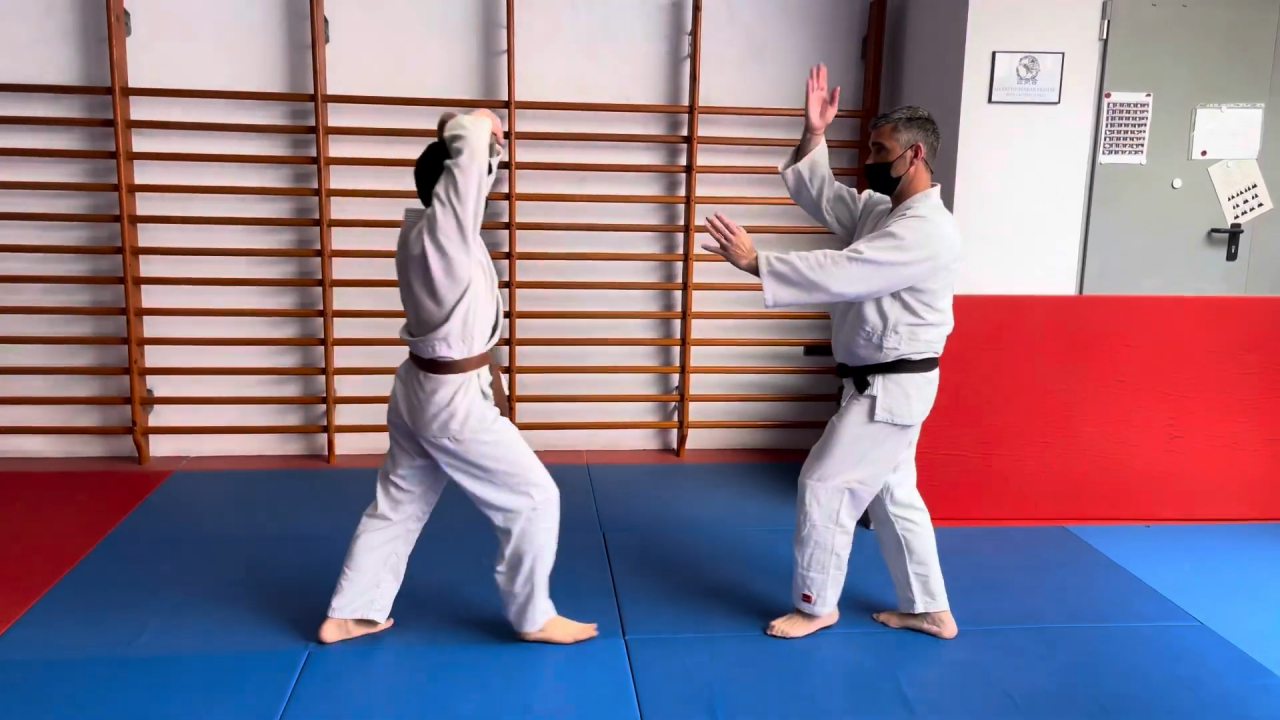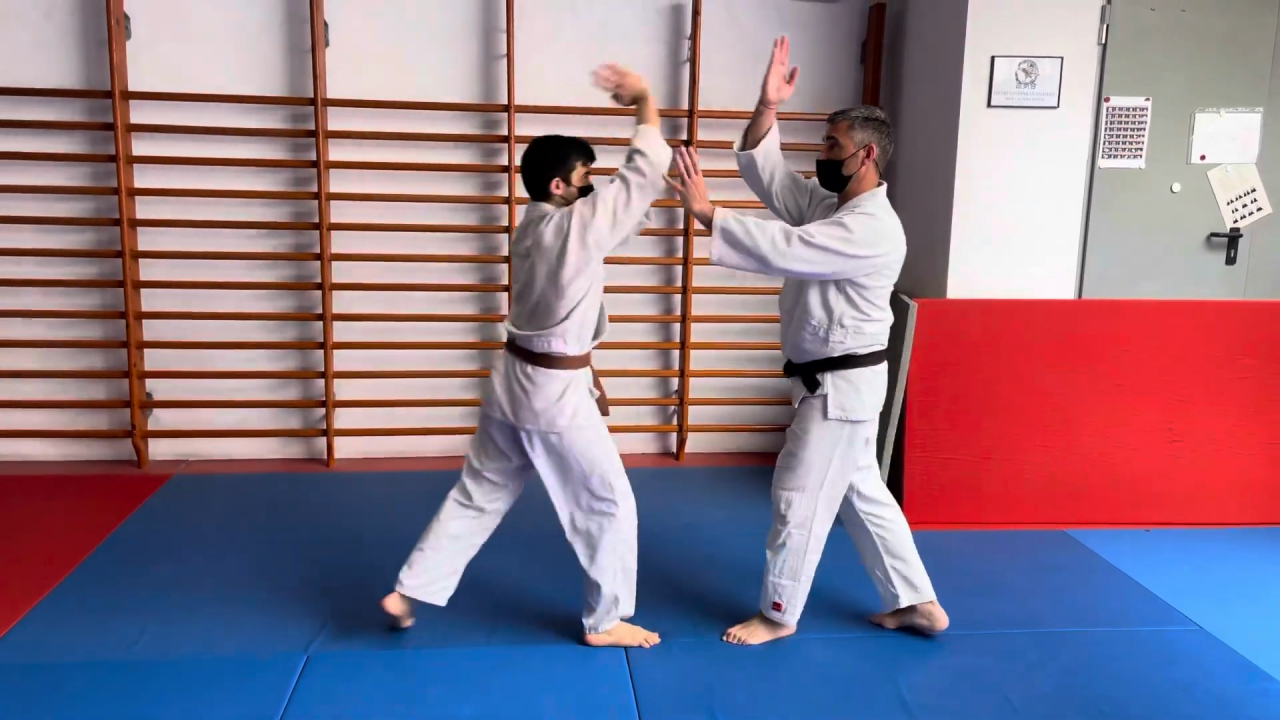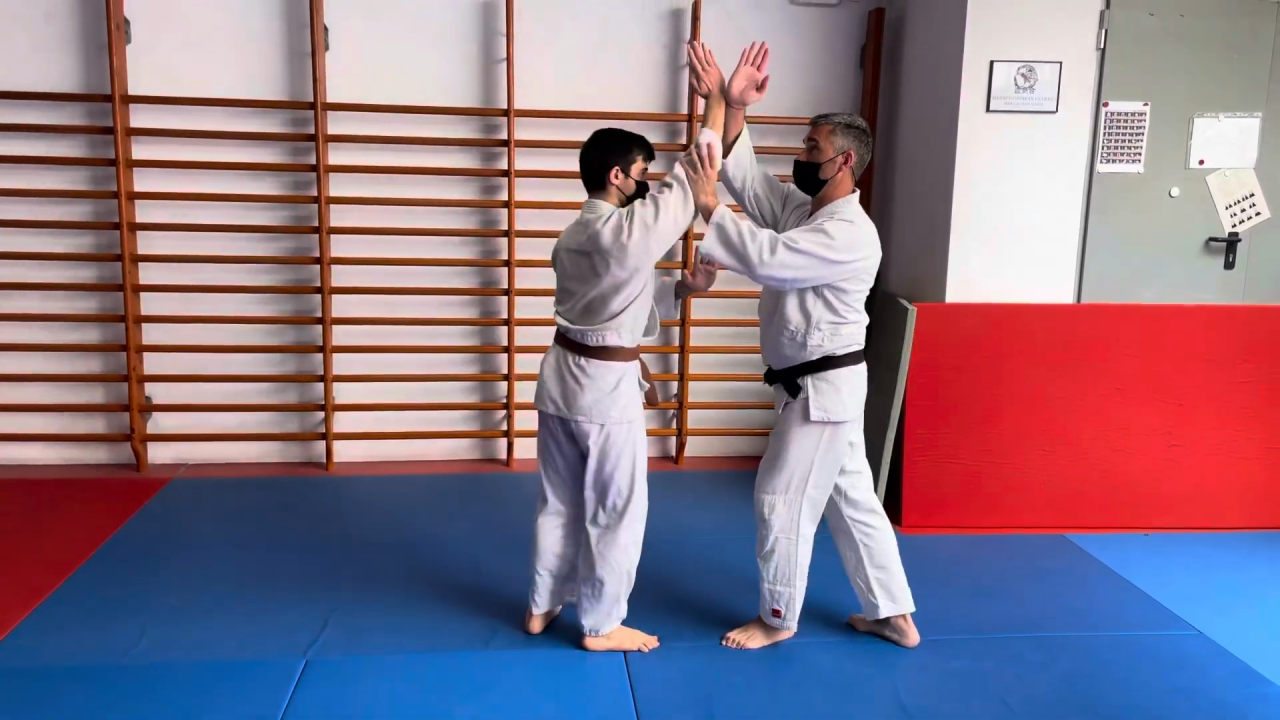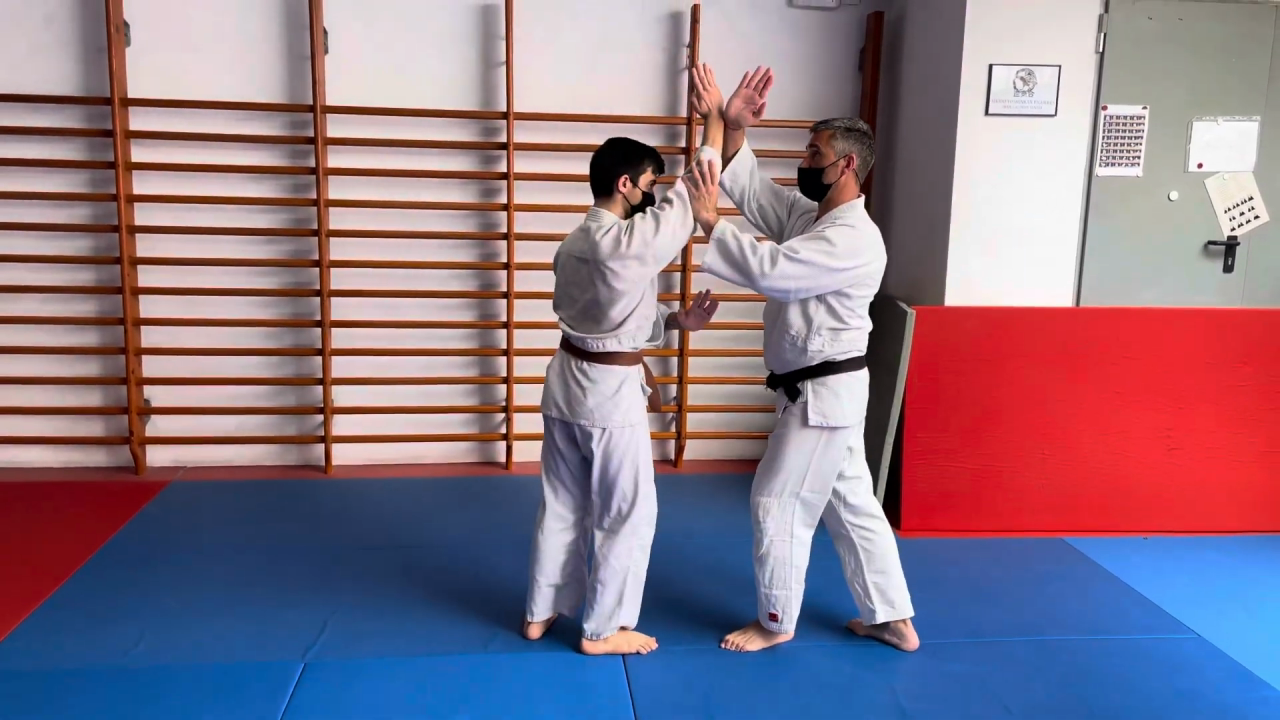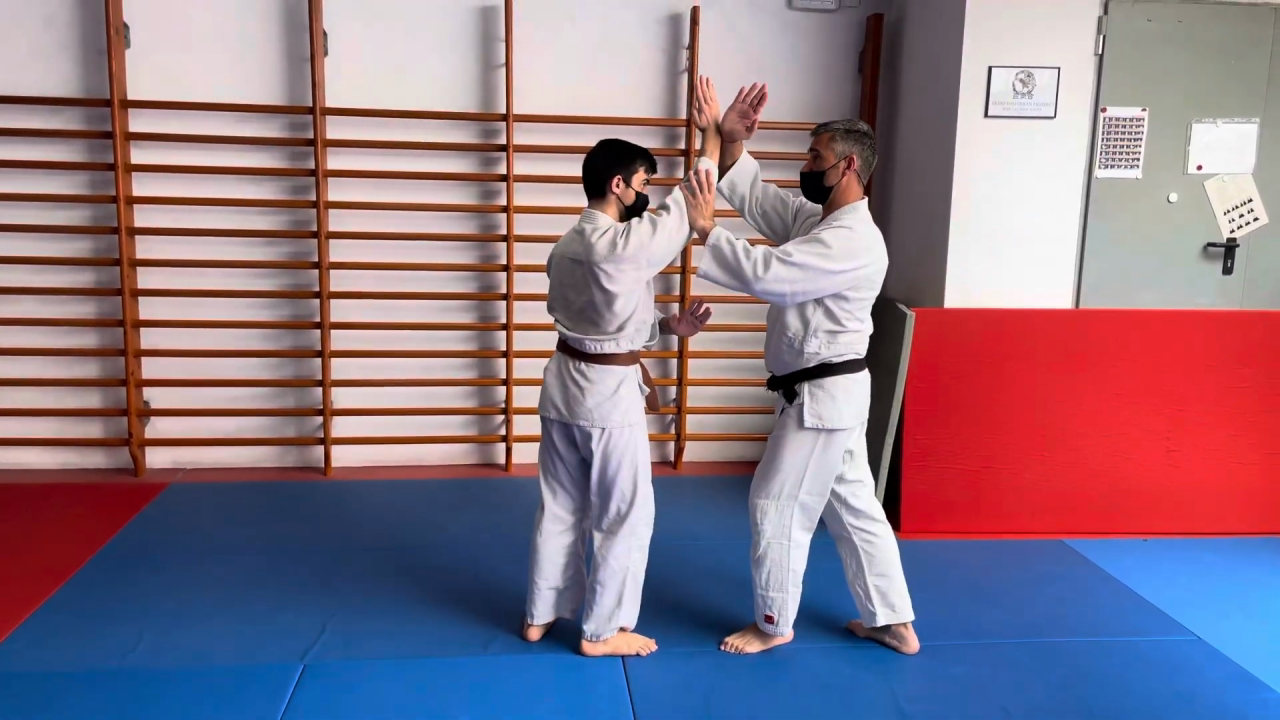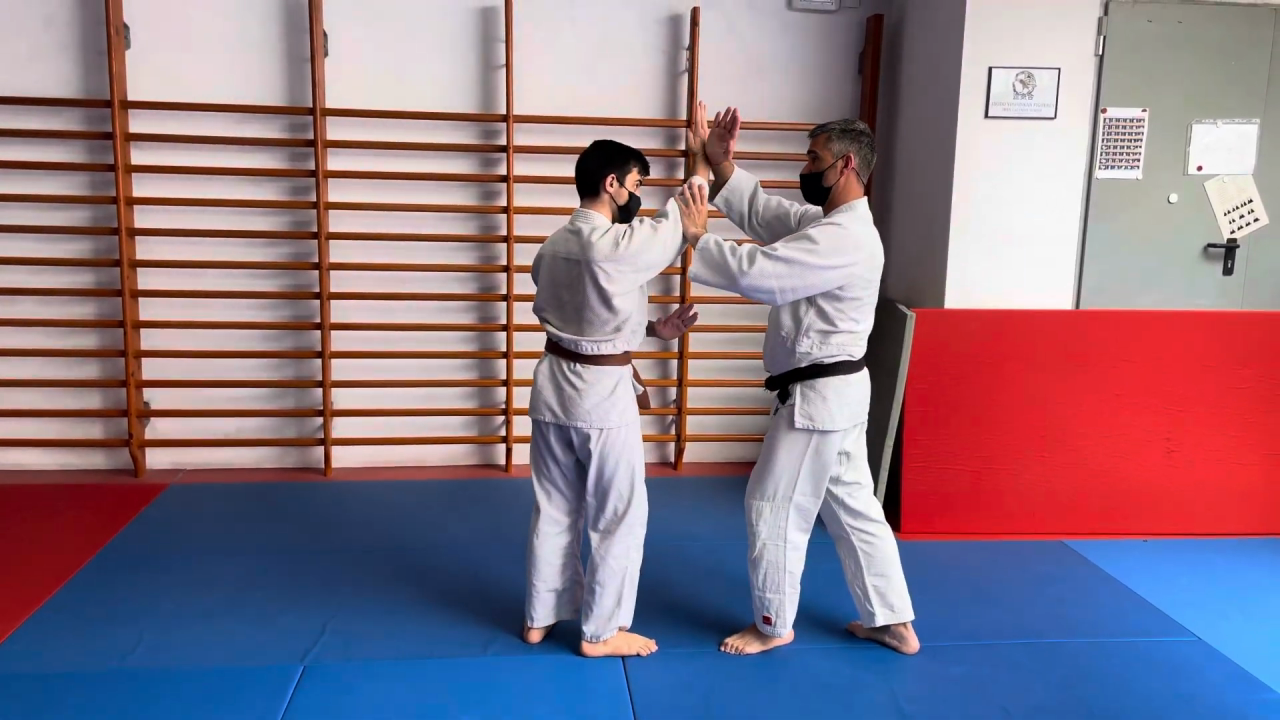
dt=0.3s
person 1, frame 1
left shoulder: (927, 231)
right shoulder: (879, 210)
left elbow: (838, 274)
right elbow: (814, 192)
left wrist: (754, 262)
right wrist: (815, 130)
left hip: (893, 388)
right hip: (880, 384)
left knee: (824, 486)
right knee: (893, 495)
left ankle: (815, 604)
right ankle: (930, 609)
person 1, frame 2
left shoulder: (872, 229)
right shoulder: (827, 203)
left elbow: (783, 249)
right elbow: (765, 172)
left wrist: (708, 216)
right wrist: (768, 106)
left hip: (840, 385)
right hip: (835, 381)
left knee: (799, 498)
right knee: (862, 492)
left ankle: (778, 614)
right ankle: (917, 603)
person 1, frame 3
left shoulder: (851, 233)
right shoulder: (800, 208)
left elbow: (768, 259)
right elbow: (743, 176)
left wrist: (709, 209)
right wrist: (732, 107)
left hip: (822, 388)
right hip: (817, 385)
left knee: (783, 500)
right knee: (852, 499)
left ankle: (777, 618)
right ankle: (893, 614)
person 1, frame 4
left shoulder: (855, 238)
right shoulder: (805, 214)
left elbow: (771, 270)
right elbow: (748, 186)
left wrist: (710, 223)
right wrist: (733, 128)
left hip: (823, 393)
right hip: (821, 389)
left knee: (778, 504)
right knee: (851, 504)
left ankle: (776, 621)
right ankle: (892, 618)
person 1, frame 5
left shoulder: (854, 240)
right shoulder: (816, 218)
left elbow: (768, 274)
right elbow: (754, 196)
left wrist: (706, 229)
right wrist: (730, 140)
left hip: (822, 396)
right hip: (831, 391)
left knee: (777, 506)
right knee: (854, 506)
left ankle: (773, 624)
right ankle: (893, 621)
person 1, frame 6
left shoulder: (845, 237)
right shoulder: (824, 222)
left elbow: (758, 273)
right elbow: (758, 209)
left wrist: (699, 237)
right wrist: (718, 160)
left hip: (817, 395)
right hip: (836, 390)
left knee: (773, 508)
right knee: (853, 506)
left ankle: (773, 625)
right ankle: (893, 621)
person 2, frame 1
left shoulder: (419, 228)
right shoulder: (442, 231)
left elbow: (474, 153)
right elbow: (469, 146)
left wrist: (477, 132)
right wrist: (461, 128)
left hip: (421, 390)
right hip: (456, 399)
left knee: (396, 505)
right knee: (532, 499)
left ankle: (347, 614)
right ankle: (535, 616)
person 2, frame 2
left shoulder: (532, 228)
right shoulder: (577, 228)
left elbow: (625, 190)
right elbow: (643, 172)
right wrist: (644, 100)
left hip: (514, 383)
right hip: (559, 394)
left knee: (477, 496)
right knee: (608, 504)
left ankle: (408, 590)
right ankle: (606, 620)
person 2, frame 3
left shoulder: (571, 239)
right shoulder: (633, 231)
right elbow: (691, 183)
left wrist: (684, 288)
right wrist: (721, 106)
left hip: (561, 376)
right hip: (607, 389)
left knee: (558, 503)
right knee: (618, 511)
left ankle: (542, 606)
right ankle: (601, 624)
person 2, frame 4
left shoulder: (573, 245)
right shoulder: (632, 242)
right elbow: (693, 195)
left wrist: (678, 321)
right wrist: (716, 123)
left hip: (567, 383)
right hip: (611, 393)
left knee: (562, 507)
right knee: (627, 514)
left ankle: (540, 613)
right ankle: (603, 629)
person 2, frame 5
left shoulder: (568, 245)
right shoulder: (623, 244)
right elbow: (686, 210)
left wrist: (666, 326)
right wrist: (713, 138)
left hip: (563, 386)
right hip: (609, 395)
left knee: (559, 507)
right knee: (625, 516)
left ankle: (540, 615)
right ankle: (602, 630)
person 2, frame 6
left shoulder: (553, 245)
right shoulder: (619, 246)
right elbow: (679, 222)
left wrist: (652, 329)
right wrist: (706, 163)
left hip: (554, 384)
right hip: (602, 394)
left knee: (554, 508)
right knee: (619, 516)
left ankle: (540, 616)
right ankle: (600, 631)
